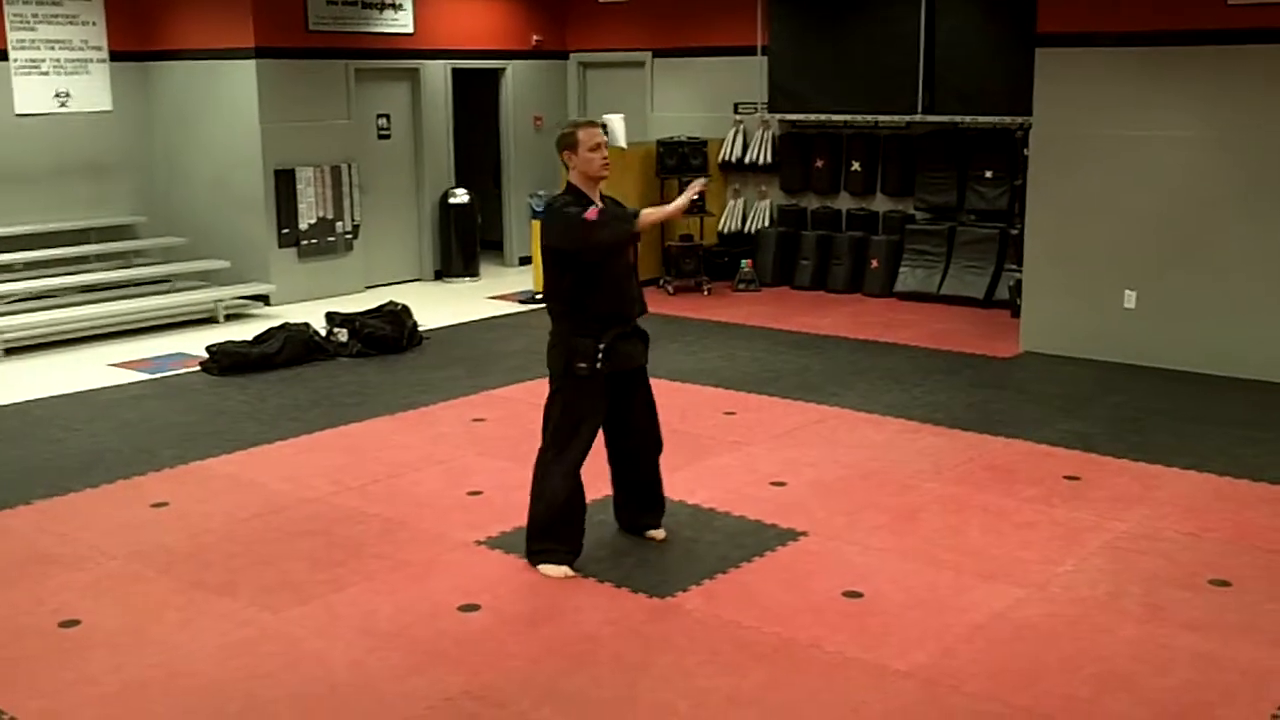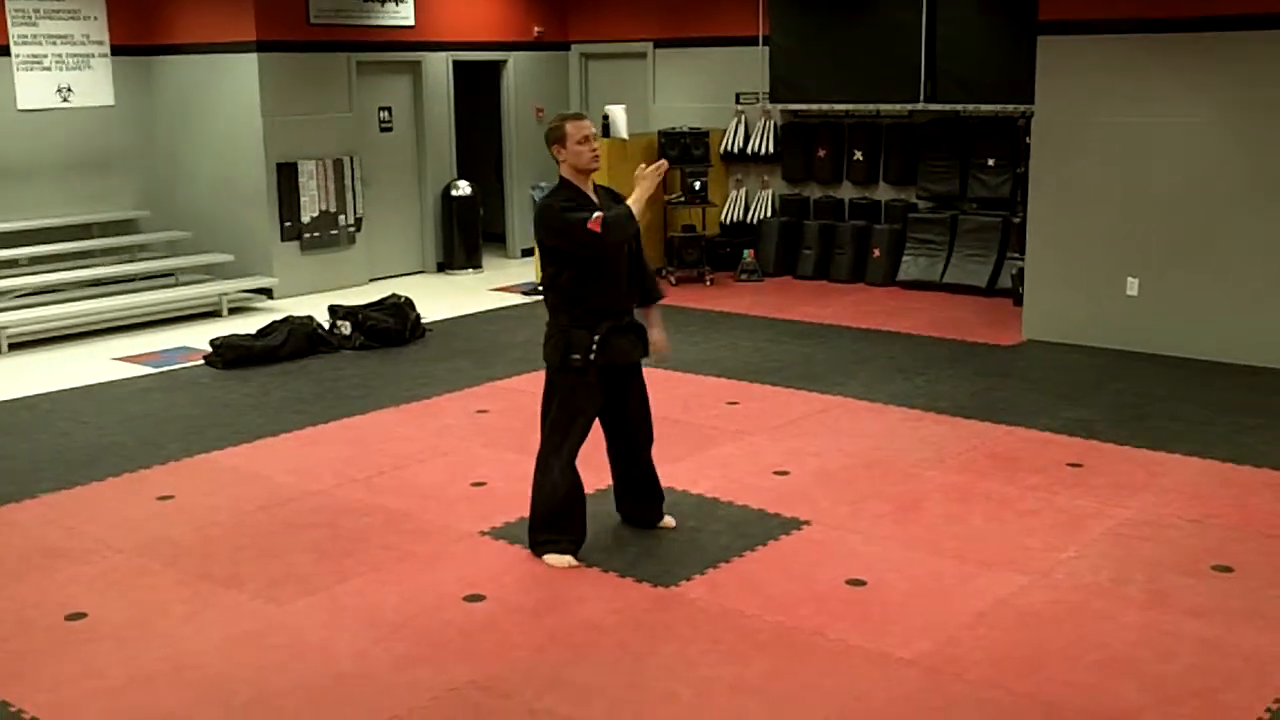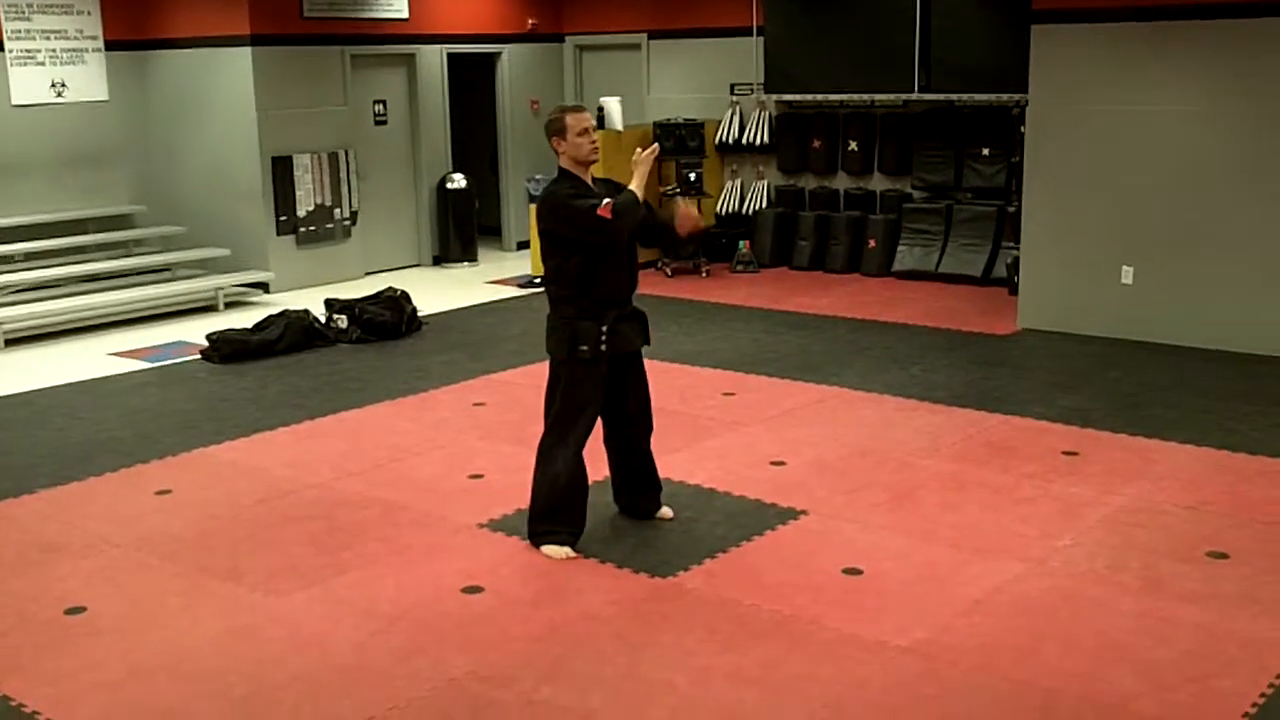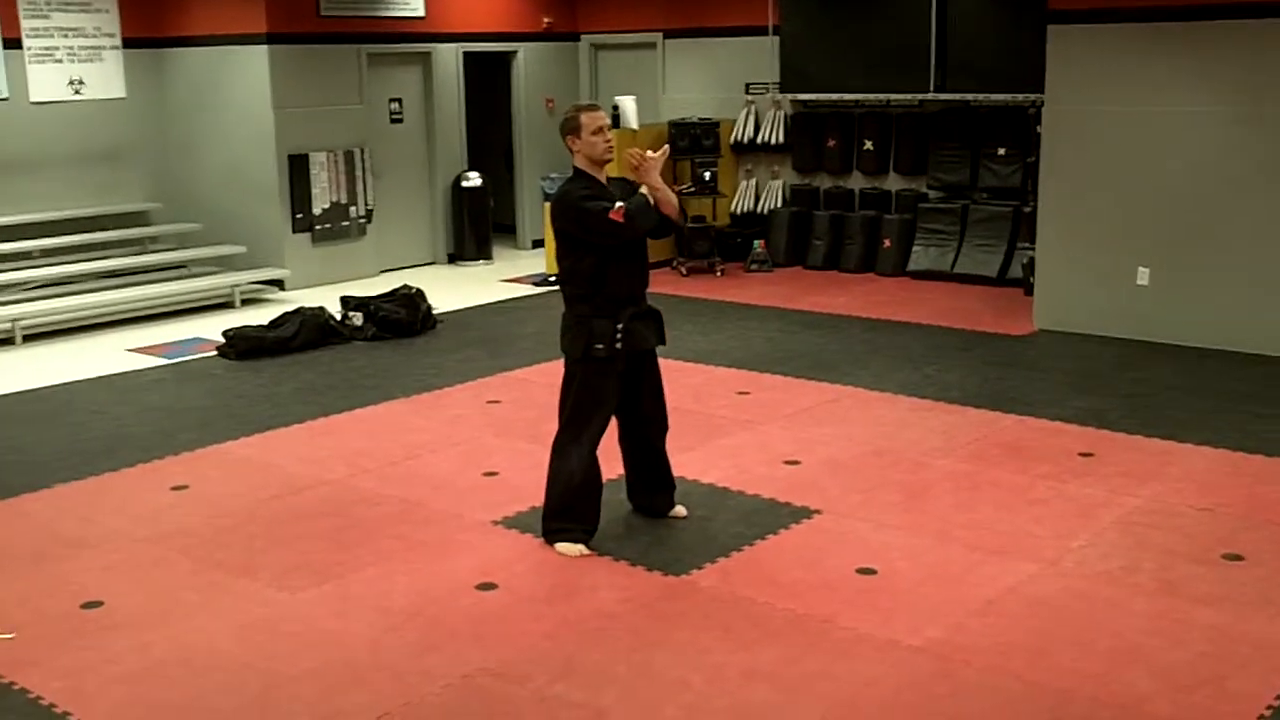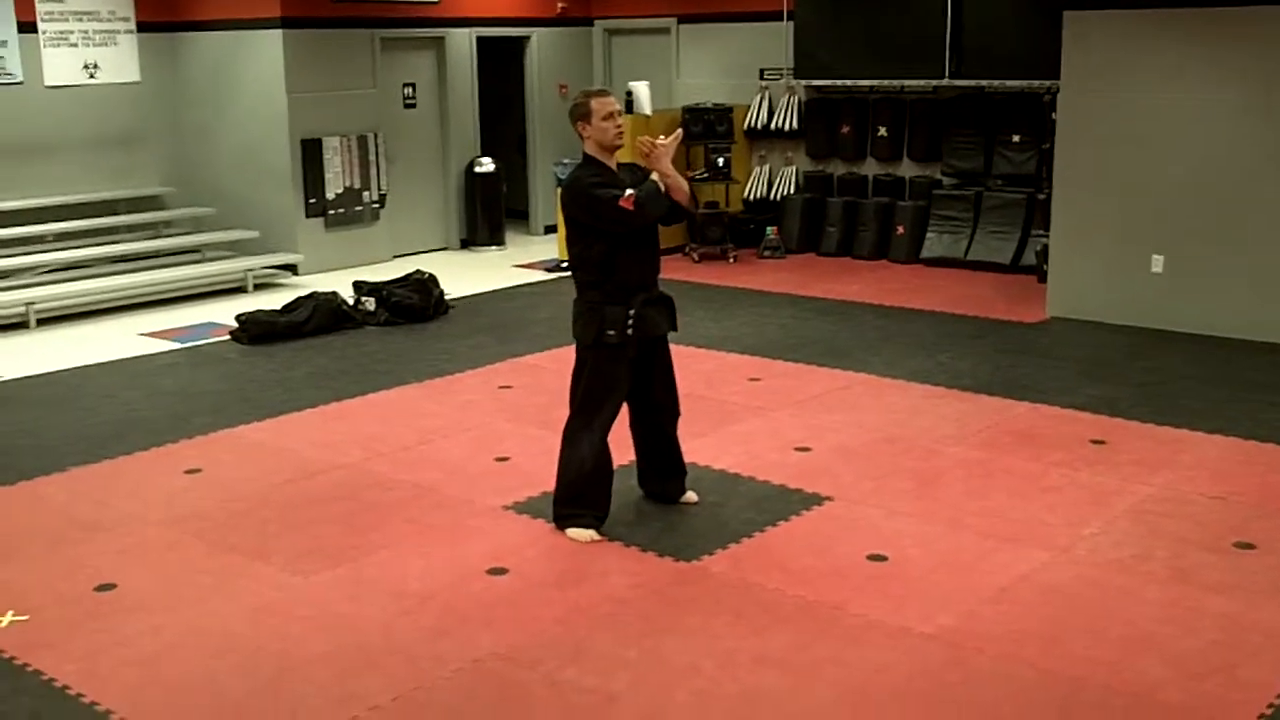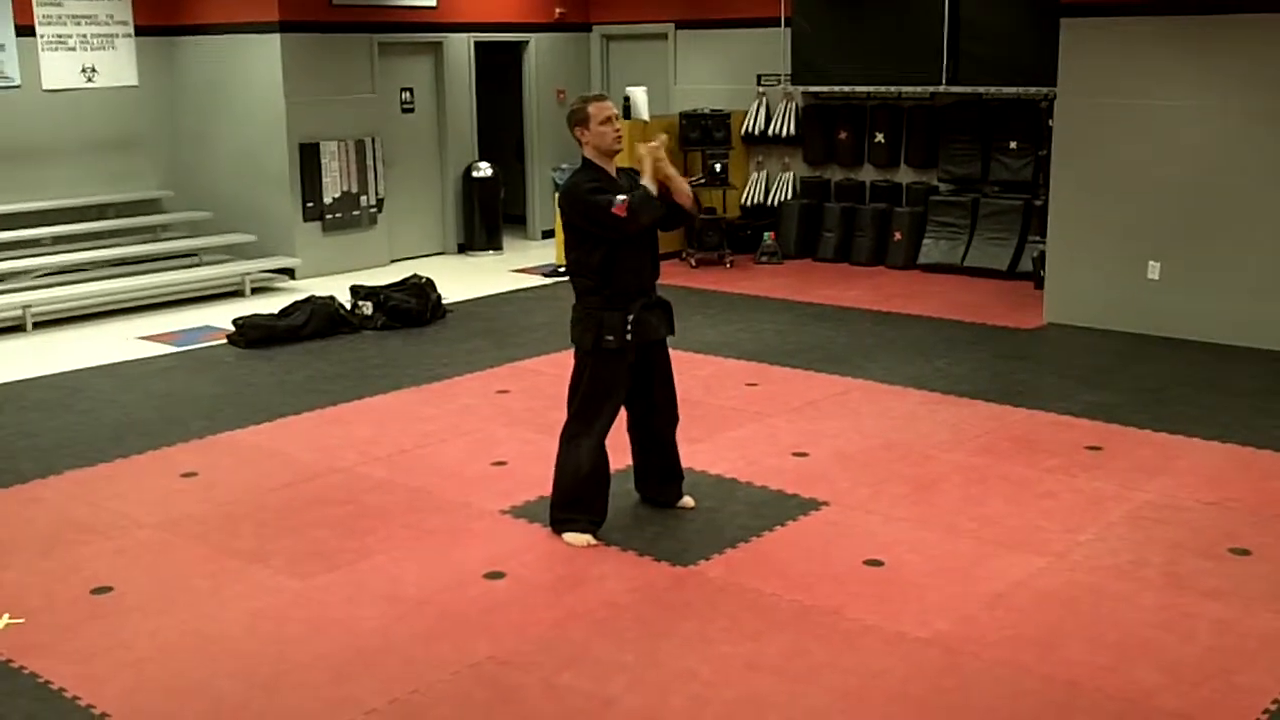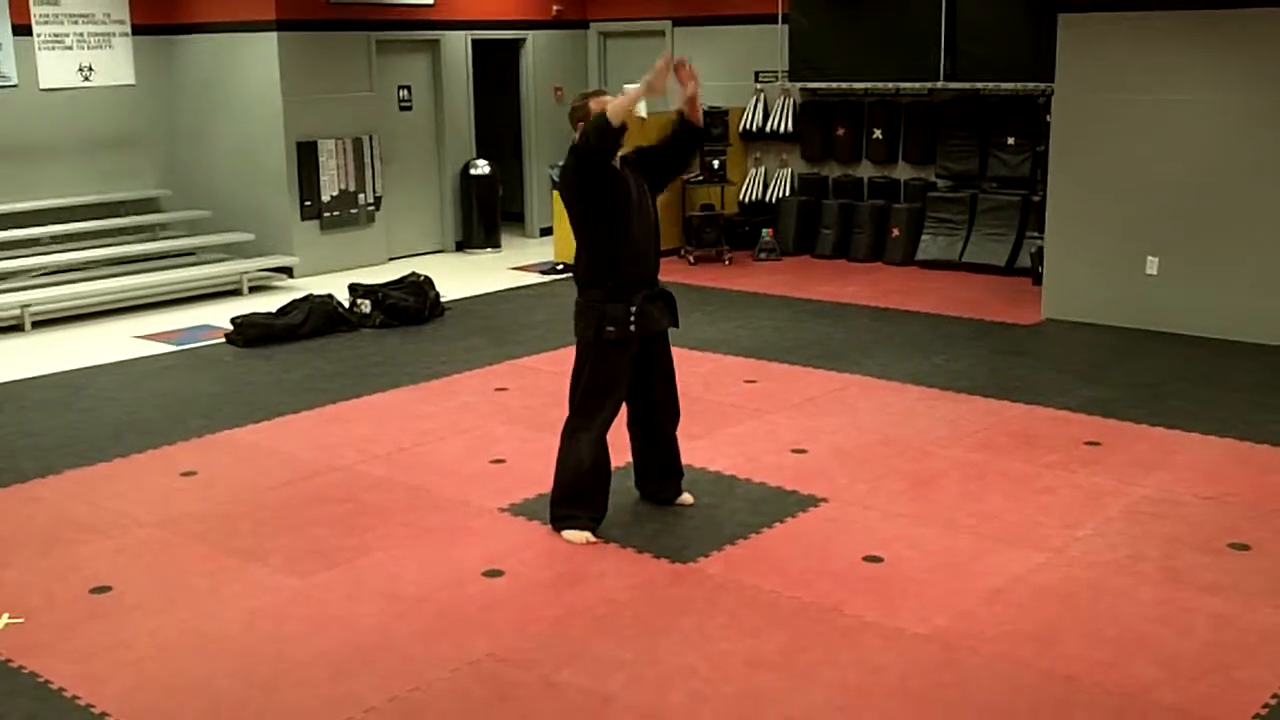
dt=0.3s
person 1, frame 1
left shoulder: (614, 209)
right shoulder: (561, 213)
right elbow: (605, 233)
right wrist: (669, 210)
left hip: (623, 343)
right hip: (579, 350)
left knee: (640, 437)
right knee: (564, 450)
left ankle: (640, 515)
right ankle: (549, 547)
person 1, frame 2
left shoulder: (611, 200)
right shoulder: (554, 210)
left elbow: (635, 262)
right elbow: (605, 238)
left wrist: (652, 321)
right wrist: (642, 193)
left hip: (620, 335)
right hip: (575, 343)
left knee: (633, 430)
right knee: (562, 441)
left ankle: (642, 508)
right ankle: (551, 537)
person 1, frame 3
left shoulder: (609, 190)
right shoulder: (557, 200)
left elbow: (653, 230)
right elbow: (613, 222)
left wrist: (682, 220)
right wrist: (638, 179)
left hip: (619, 323)
right hip: (578, 332)
left knee: (632, 420)
right knee: (566, 430)
left ankle: (639, 499)
right ankle: (551, 528)
person 1, frame 4
left shoulder: (623, 188)
right shoulder: (571, 199)
left elbow: (668, 221)
right elbow: (628, 226)
left wrist: (653, 182)
right wrist: (647, 185)
left hip: (634, 322)
right hip: (593, 330)
left knee: (647, 418)
right knee: (581, 429)
left ankle: (653, 497)
right ankle: (565, 525)
person 1, frame 5
left shoulder: (633, 173)
right shoulder: (581, 185)
left elbow: (681, 208)
right elbow: (637, 213)
left wrist: (664, 169)
right wrist: (659, 171)
left hip: (646, 308)
right hip: (604, 316)
left knee: (659, 404)
right knee: (592, 416)
left ankle: (664, 483)
right ankle: (576, 512)
person 1, frame 6
left shoulder: (632, 179)
right shoulder: (579, 190)
left elbow: (684, 213)
right elbow: (630, 220)
left wrist: (666, 171)
right wrist: (649, 173)
left hip: (645, 313)
right hip: (603, 322)
left knee: (657, 409)
right knee: (589, 420)
left ankle: (661, 487)
right ankle: (573, 515)
person 1, frame 7
left shoulder: (637, 167)
right shoulder: (581, 173)
left elbow: (684, 143)
right elbow: (602, 135)
left wrist: (691, 97)
right wrist: (645, 88)
left hip: (648, 306)
right hip: (605, 315)
left knee: (658, 407)
right knee: (591, 416)
left ankle: (661, 485)
right ankle: (573, 513)
